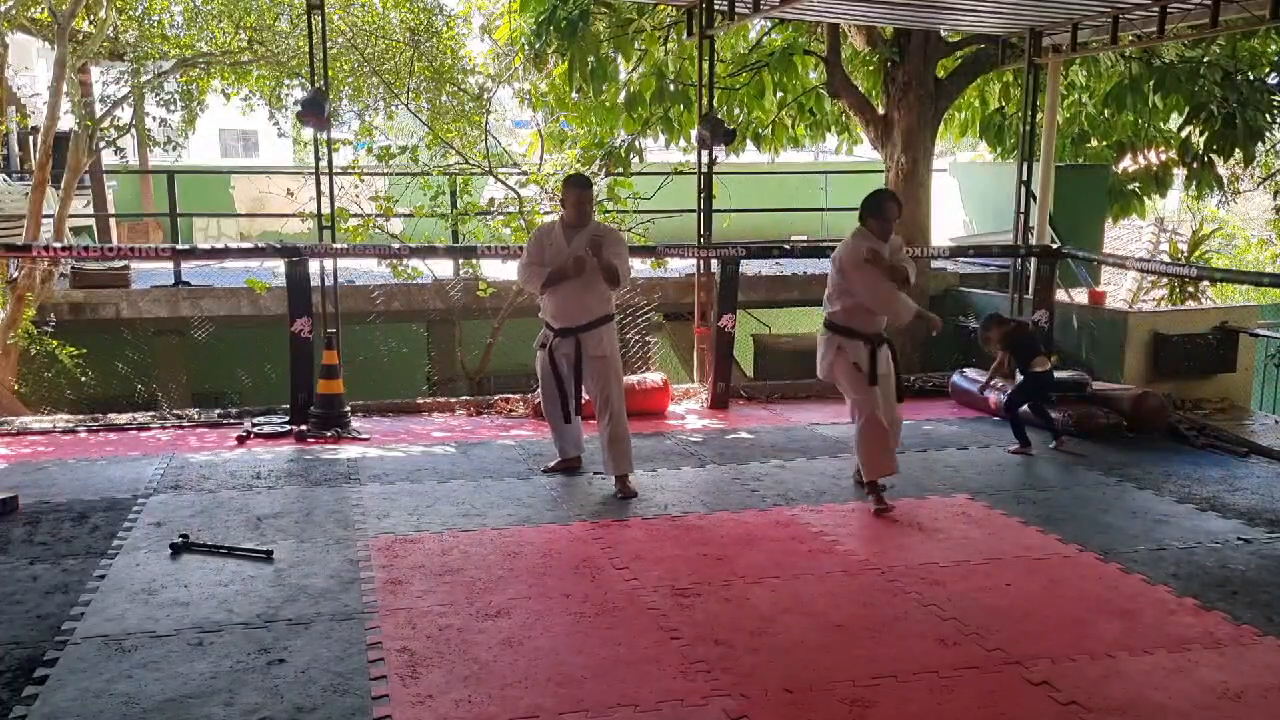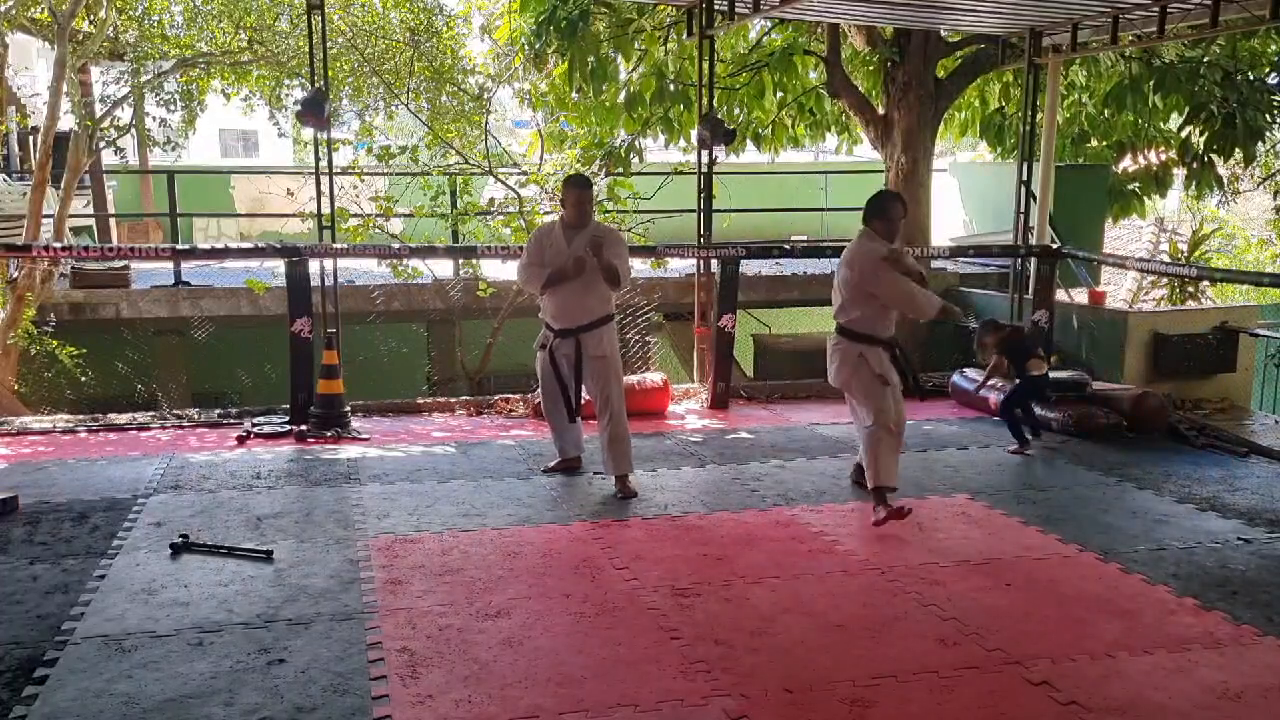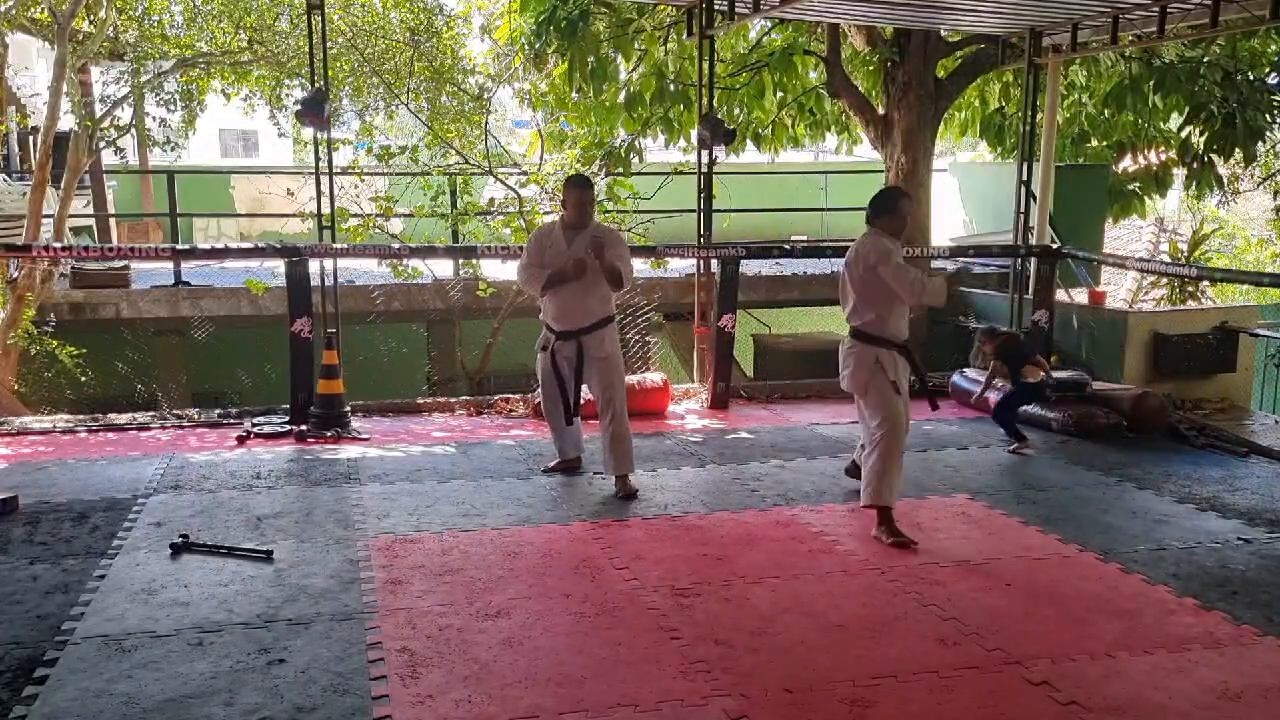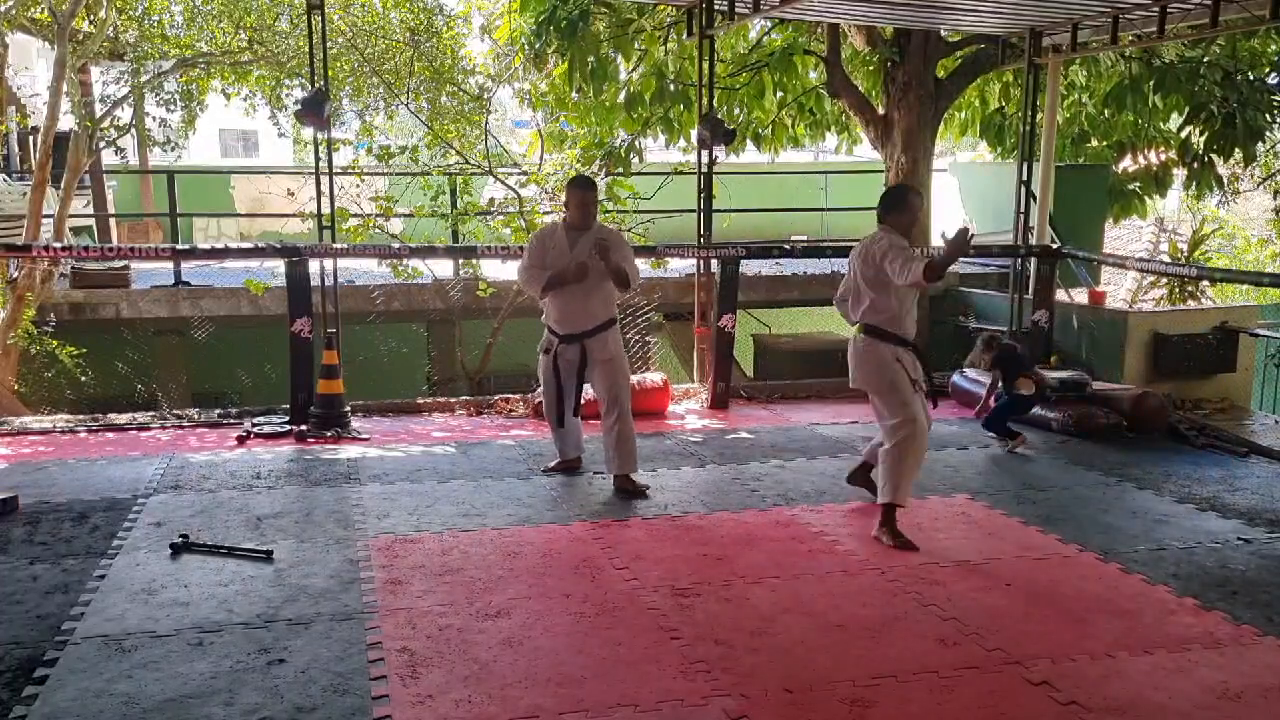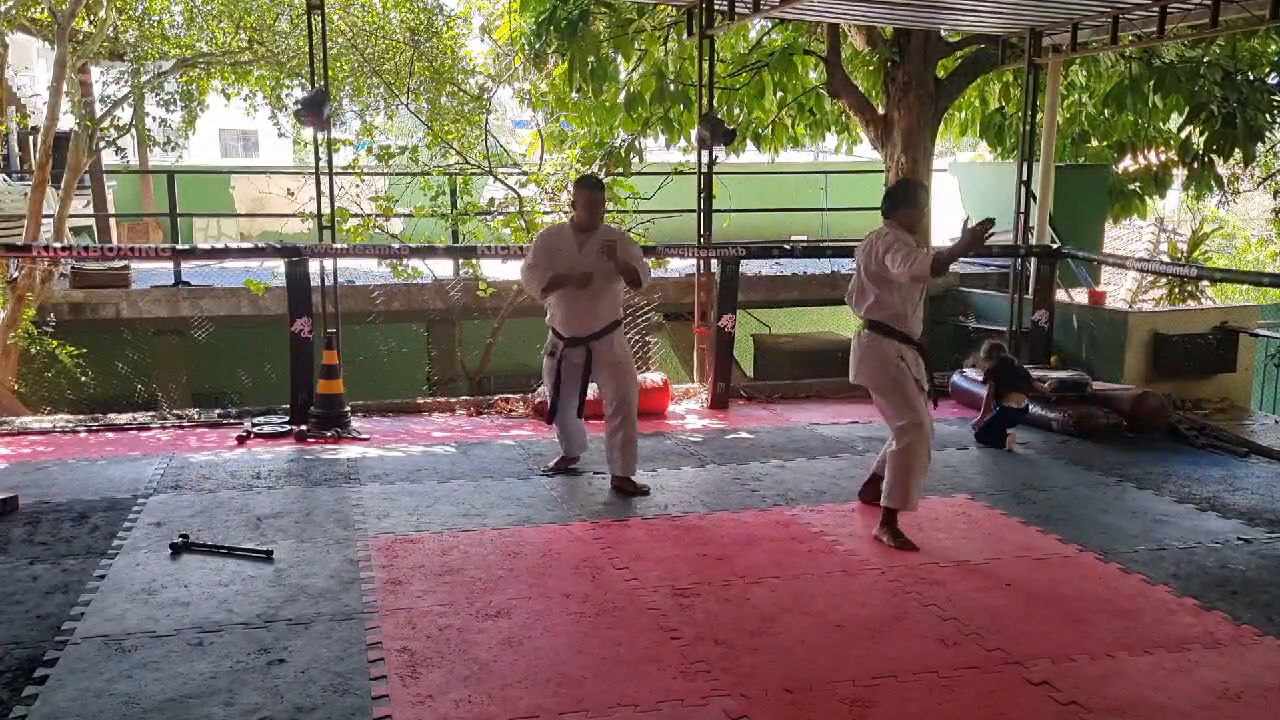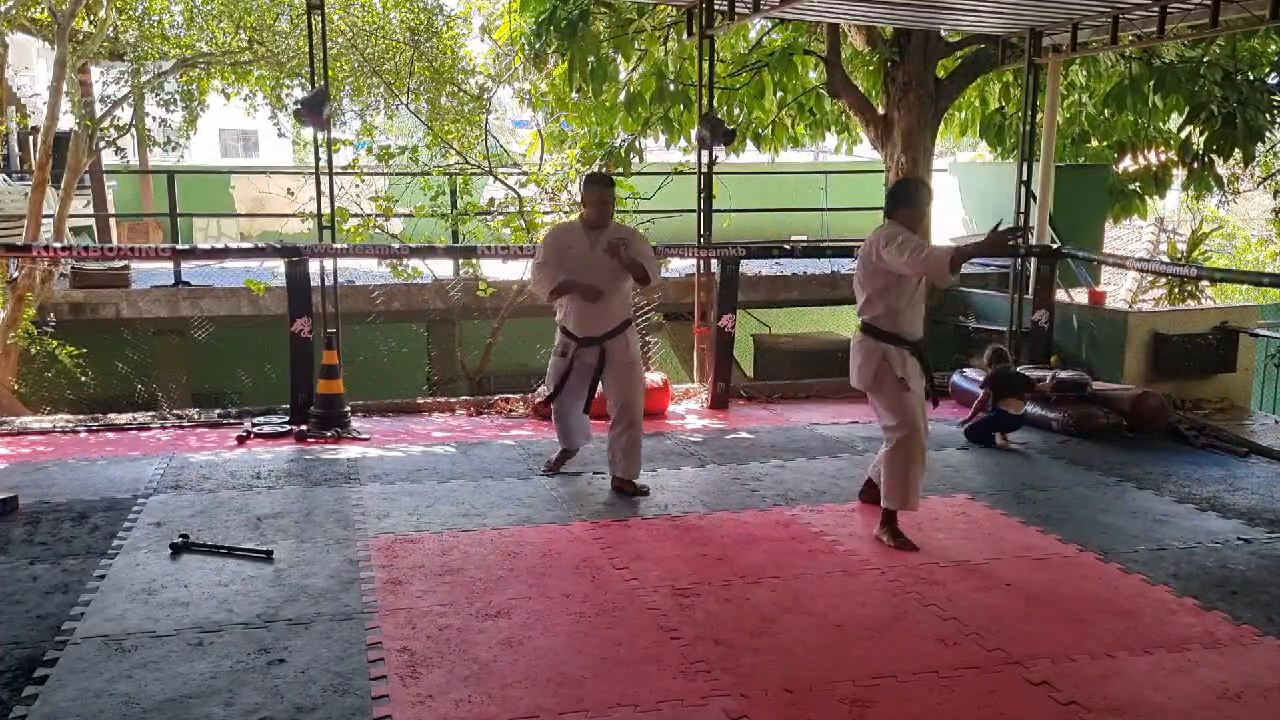
dt=0.1s
person 1, frame 1
left shoulder: (887, 245)
right shoulder: (854, 251)
left elbow: (906, 282)
right elbow: (884, 297)
left wrist: (888, 265)
right wrist: (930, 319)
left hip: (873, 343)
right hip: (844, 344)
left knee: (889, 416)
right knee: (869, 413)
left ankle: (866, 473)
right ankle: (875, 489)
person 1, frame 2
left shoulder: (886, 250)
right shoulder: (865, 253)
left elbow: (919, 282)
right elbow: (907, 296)
left wrist: (905, 268)
right wrist: (950, 311)
left hip: (879, 348)
right hip: (857, 350)
left knee: (892, 419)
right knee: (880, 420)
left ankle: (862, 470)
right ankle: (880, 501)
person 1, frame 3
left shoulder: (864, 249)
right shoulder: (879, 250)
right elbow: (917, 288)
right wrist: (953, 278)
left hip: (878, 350)
right hip: (872, 353)
left knee: (884, 422)
right knee: (890, 429)
left ankle: (859, 464)
right ankle: (884, 521)
person 1, frame 4
left shoulder: (869, 247)
right shoulder: (890, 244)
left elbow: (843, 300)
right elbow: (912, 273)
right wrist: (949, 256)
left hip: (883, 347)
right hip: (883, 350)
left knee: (905, 421)
right knee: (909, 428)
left ankle: (863, 470)
right ankle: (887, 522)
person 1, frame 5
left shoulder: (887, 241)
right shoulder: (892, 240)
right elbow: (916, 265)
right wrist: (962, 247)
left hip: (895, 349)
right hip: (886, 351)
left knee: (910, 429)
right knee: (915, 433)
left ankle: (874, 486)
right ankle: (887, 523)
person 1, frame 6
left shoulder: (891, 240)
right shoulder: (890, 239)
left elbow: (928, 271)
right elbow: (927, 260)
right wrist: (984, 247)
left hip: (898, 350)
right hip: (884, 352)
left knee: (910, 428)
right knee: (907, 432)
left ankle: (873, 487)
right ankle: (888, 523)
person 2, frame 1
left shoulder: (608, 235)
right shoulder: (543, 235)
left elbow: (619, 279)
right elbow: (527, 276)
left wrist: (601, 259)
right wrist: (565, 271)
left hip: (596, 334)
right hip: (555, 335)
left knee: (610, 404)
right knee: (555, 401)
left ankle: (621, 475)
right ankle: (570, 456)
person 2, frame 2
left shoulder: (608, 236)
right shoulder: (543, 236)
left elbow: (619, 280)
right elbow: (527, 276)
left wrist: (601, 259)
right wrist: (565, 271)
left hip: (596, 335)
right hip: (555, 335)
left knee: (610, 404)
right knee: (556, 402)
left ankle: (621, 475)
right ankle: (570, 455)
person 2, frame 3
left shoulder: (608, 237)
right shoulder: (542, 237)
left elbow: (622, 280)
right elbow: (527, 277)
left wrist: (604, 261)
right wrist: (565, 273)
left hip: (598, 336)
right hip: (556, 337)
left knee: (612, 403)
right knee: (556, 403)
left ankle: (621, 475)
right ankle: (570, 456)
person 2, frame 4
left shoulder: (611, 239)
right shoulder: (544, 237)
left elbow: (629, 281)
right elbow: (528, 278)
left wrist: (610, 263)
right wrist: (565, 276)
left hip: (601, 338)
right hip: (558, 339)
left knee: (617, 403)
right knee: (556, 404)
left ankle: (622, 475)
right ankle: (570, 456)
person 2, frame 5
left shoulder: (618, 239)
right shoulder: (550, 238)
left elbow: (640, 278)
right elbow: (531, 278)
left wrist: (620, 263)
right wrist: (566, 279)
left hip: (607, 340)
right hip: (564, 341)
left knee: (623, 405)
right knee: (559, 404)
left ankle: (622, 474)
right ankle: (571, 453)
person 2, frame 6
left shoulder: (628, 236)
right shoulder: (559, 236)
left elbow: (650, 274)
right elbow: (541, 278)
left wrist: (624, 260)
right wrist: (577, 287)
left hip: (617, 340)
right hip: (573, 341)
left knee: (628, 408)
right knee: (563, 402)
left ankle: (623, 476)
right ankle: (570, 445)
